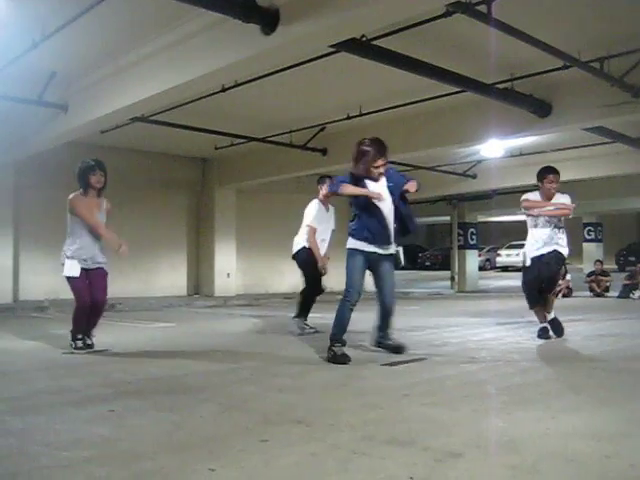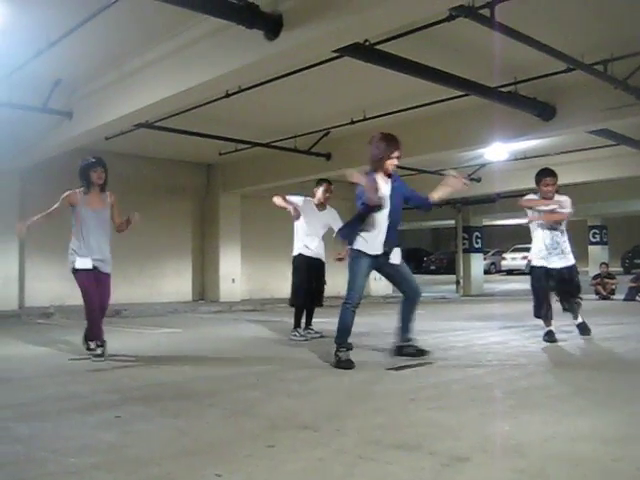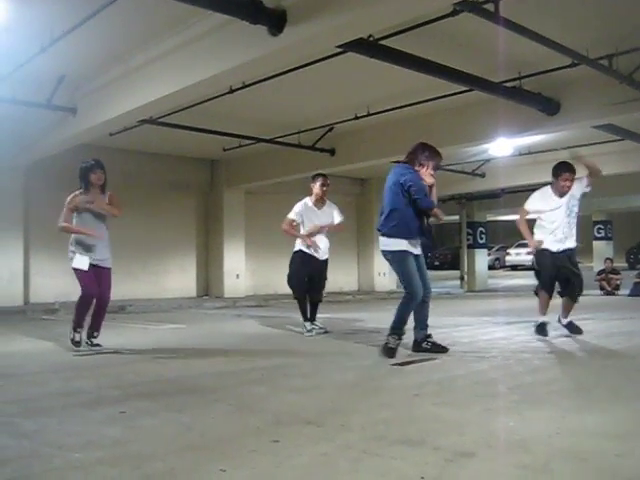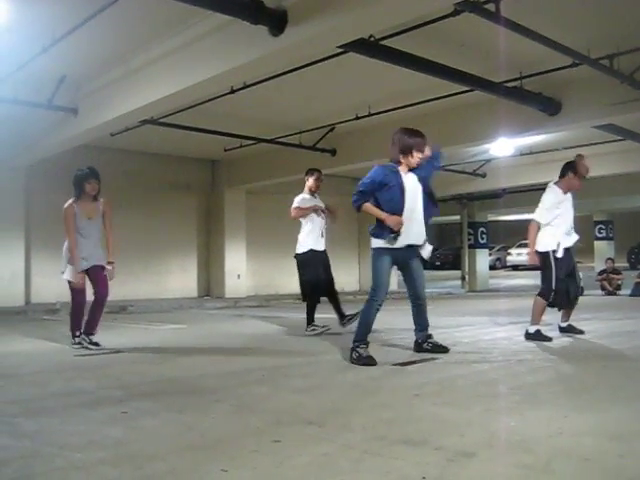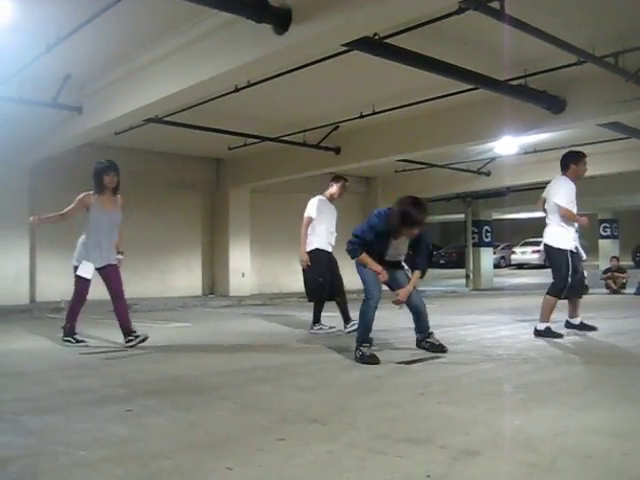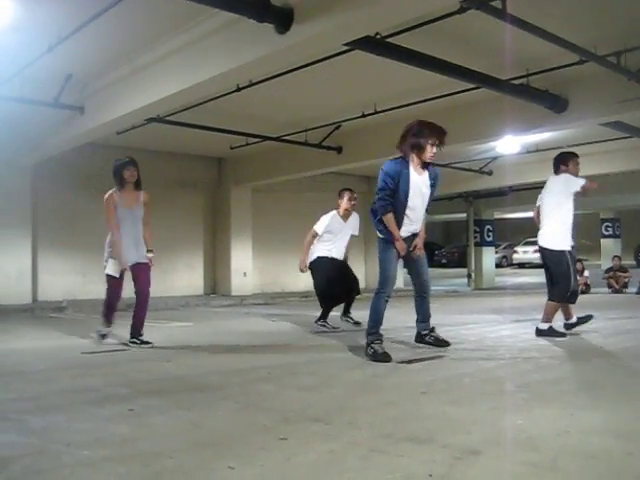
dt=0.4s
person 1, frame 1
left shoulder: (392, 175)
right shoulder: (354, 179)
left elbow: (407, 185)
right elbow: (337, 188)
left wrist: (411, 186)
right wrist: (366, 192)
left hip: (386, 250)
right hip: (359, 247)
left knee: (388, 299)
right knee: (351, 296)
left ankle: (383, 336)
right ankle: (336, 344)
person 1, frame 2
left shoulder: (397, 183)
right shoulder: (368, 180)
left elbow: (423, 203)
right elbow: (372, 204)
left wrist: (447, 185)
right wrist: (366, 186)
left hip: (387, 251)
right hip: (362, 250)
left knee: (412, 292)
right knee: (353, 299)
left ankle: (403, 341)
right ankle: (341, 349)
person 1, frame 3
left shoulder: (405, 176)
right shoulder: (406, 173)
left elbow: (424, 205)
right elbow: (423, 203)
left wrist: (431, 187)
right wrist: (437, 213)
left hip: (411, 244)
right hip: (396, 244)
left knee: (424, 292)
right knee: (414, 292)
left ankle: (421, 338)
right ankle: (393, 336)
person 1, frame 4
left shoulder: (418, 174)
right shoulder: (383, 172)
left elbow: (435, 157)
right elbow: (358, 199)
left wrist: (413, 136)
right wrist: (385, 217)
left hip: (411, 247)
right hip: (384, 246)
left knee: (419, 296)
right knee: (378, 296)
left ankle: (423, 338)
right ankle: (359, 346)
person 1, frame 5
left shoulder: (418, 235)
right shoulder: (378, 222)
left elbow: (421, 263)
right elbow: (353, 247)
left wrist: (408, 287)
right wrist: (378, 270)
left hip: (394, 266)
right hip: (369, 263)
left knee: (418, 303)
right knee: (373, 296)
left ankle: (424, 337)
right ankle: (363, 346)
person 1, frame 6
left shoulder: (431, 173)
right shoulder: (393, 168)
right elbow: (383, 205)
left wrist: (421, 236)
right wrist: (397, 238)
left hip: (414, 237)
right hip: (391, 237)
left knee: (422, 285)
right knee: (386, 287)
left ankle: (424, 331)
right ankle: (373, 340)
person 2, frame 1
left shoulder: (104, 203)
right shoulder: (75, 199)
right elbow: (95, 224)
right wrist: (118, 243)
left hip: (97, 260)
right hip: (74, 259)
left knee: (99, 300)
right knee: (84, 301)
left ankle: (87, 335)
right ankle: (76, 337)
person 2, frame 2
left shoulder: (110, 199)
right shoulder: (74, 197)
left elbow: (119, 228)
right elbow: (50, 212)
left wrist: (130, 220)
right wrist: (28, 223)
left hip: (102, 258)
right hip: (81, 257)
left knee: (103, 302)
right knee: (93, 299)
left ankle: (90, 339)
right ankle: (97, 343)
person 2, frame 3
left shoulder: (109, 197)
right shoulder: (75, 198)
left elbow: (117, 212)
right elbow: (61, 225)
left wrist: (92, 204)
right wrist: (82, 230)
left hip: (102, 255)
right hip: (80, 253)
left knee: (104, 296)
right knee: (89, 291)
left ankle: (92, 335)
right ankle: (76, 330)
person 2, frame 4
left shoulder: (103, 206)
right shoulder: (70, 207)
left elbow: (108, 235)
right elbow: (71, 239)
left wrist: (109, 262)
right wrist: (75, 269)
left hip: (96, 259)
right hip: (76, 259)
left knee: (102, 295)
right knee: (78, 299)
left ankle: (89, 334)
right ankle: (77, 336)
person 2, frame 5
left shoulder: (119, 200)
right shoulder: (88, 199)
right elbow: (64, 214)
left wrist: (120, 252)
right wrist: (41, 219)
left hip: (109, 257)
right hip: (86, 255)
left knee: (118, 294)
right knee: (80, 296)
left ankle: (129, 334)
right ankle: (68, 333)
person 2, frame 6
left shoulder: (143, 197)
right shoulder: (111, 197)
right elbow: (112, 228)
left wrist: (149, 250)
right wrist: (118, 256)
left hip: (138, 252)
right hip: (116, 252)
left knee: (143, 293)
right knee: (113, 294)
left ankle: (136, 335)
right ankle: (106, 324)
person 3, frame 1
left shoulder: (564, 198)
right shoulder: (530, 197)
left elbow: (566, 212)
right elbow: (525, 205)
left wrist: (539, 212)
right wrist: (554, 205)
left hip: (556, 250)
right hip: (534, 252)
left knee: (547, 277)
right knee: (530, 287)
left ankle: (551, 316)
right ankle: (543, 324)
person 3, frame 2
left shoulder: (564, 201)
right shoulder: (532, 199)
left elbow: (561, 217)
right elbow: (523, 202)
left wrist: (538, 218)
right wrist: (549, 202)
left hip: (564, 260)
right hip: (540, 262)
left knee: (570, 296)
right knee: (541, 299)
left ankle: (578, 318)
right ankle: (549, 329)
person 3, frame 3
left shoulder: (576, 189)
right shoulder: (539, 196)
left elbow: (596, 173)
right elbow: (521, 217)
left wrist: (584, 163)
right wrist: (530, 239)
left hip: (567, 248)
right hip: (545, 249)
left knee: (574, 283)
right knee: (546, 283)
left ankle: (565, 319)
right ankle: (542, 320)
person 3, frame 4
left shoulder: (562, 188)
right shoulder: (552, 197)
left elbow: (579, 162)
right elbow: (534, 224)
left wrist: (580, 164)
right wrist: (532, 252)
left hip: (564, 248)
right hip: (550, 249)
left knee: (572, 287)
right knee: (550, 288)
left ankle: (565, 323)
right ankle: (533, 329)
person 3, frame 5
left shoulder: (556, 183)
right shoulder: (566, 186)
left elbow: (544, 203)
right elbow: (564, 212)
right wrist: (580, 219)
left hip: (559, 241)
right hip: (561, 243)
left knee: (576, 280)
right knee: (560, 284)
left ankle: (574, 320)
right ankle: (542, 326)
person 3, frame 6
left shoulder: (550, 185)
right shoulder: (564, 179)
left elbow: (536, 214)
right elbow: (589, 186)
right wrist: (591, 184)
left hip: (548, 242)
right hip: (558, 243)
left knee: (559, 283)
right knee: (564, 284)
left ankle: (570, 319)
right ankle: (544, 326)
person 4, frame 1
left shoulder: (331, 209)
right shoulder: (315, 207)
right elbow: (311, 235)
left wrist: (324, 256)
right wrist: (321, 259)
left hip: (317, 252)
right hip: (304, 249)
left knee: (314, 285)
right knee: (313, 282)
left ankle: (302, 320)
right ankle: (298, 318)
person 4, frame 2
left shoulder: (331, 213)
right shoulder: (303, 202)
left elbow: (340, 231)
right elbow: (276, 198)
right wrist: (290, 206)
left hip: (318, 256)
right hip: (302, 254)
left knee: (314, 292)
right knee: (301, 291)
left ankle: (308, 327)
right ankle: (296, 328)
person 4, frame 3
left shoulder: (331, 207)
right shoulder: (302, 206)
left elbow: (339, 226)
right elbow: (286, 226)
left wrist: (318, 229)
right wrist: (304, 239)
left hip: (321, 255)
right hip: (303, 252)
left knee: (316, 289)
right knee: (298, 283)
left ankle: (312, 321)
right ankle: (306, 321)
person 4, frame 4
left shoulder: (317, 199)
right shoulder: (301, 199)
left elbow: (326, 210)
right elbow: (294, 213)
left wrist: (328, 210)
right wrist: (315, 208)
left hip: (319, 249)
right hip: (308, 250)
left knee: (327, 284)
right knee: (314, 286)
left ankle: (343, 317)
right ankle: (310, 325)
person 4, frame 5
left shoulder: (332, 207)
right shoulder: (318, 202)
right elbow: (305, 225)
right wrist: (303, 251)
left hip: (327, 251)
right hip: (315, 250)
left knee: (336, 286)
right knee: (322, 288)
left ankle: (348, 322)
right ankle: (316, 324)
person 4, frame 6
left shoulder: (355, 218)
right shoulder: (329, 218)
right elbow: (311, 236)
left wrist: (345, 258)
right wrist: (303, 259)
left hip: (337, 259)
right hip: (321, 258)
left knee: (351, 285)
right knee: (332, 290)
left ankle: (346, 314)
right ankle: (323, 318)
